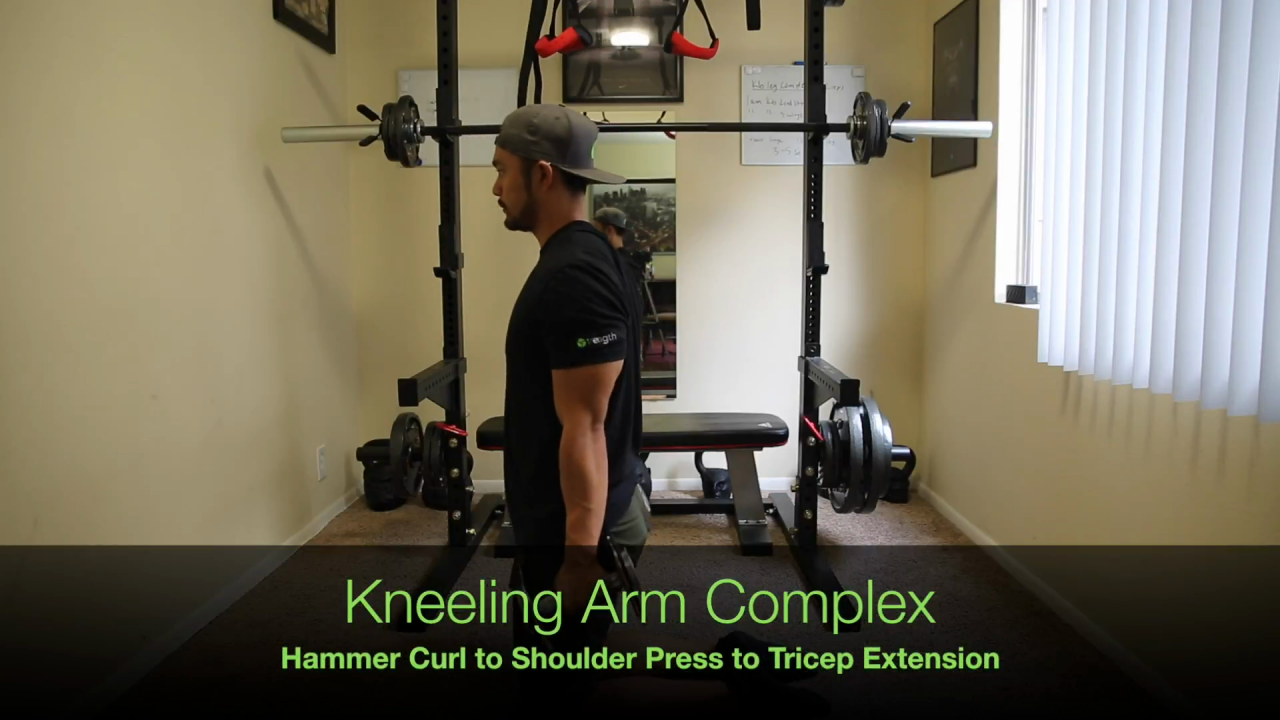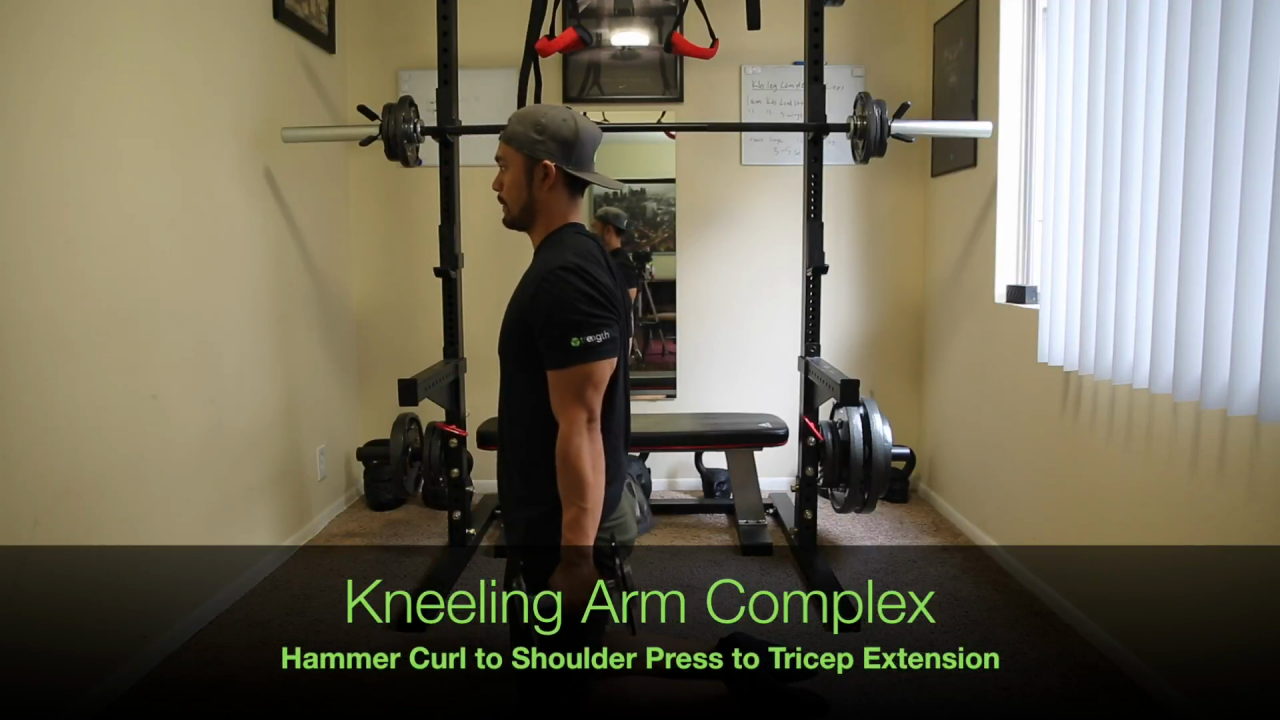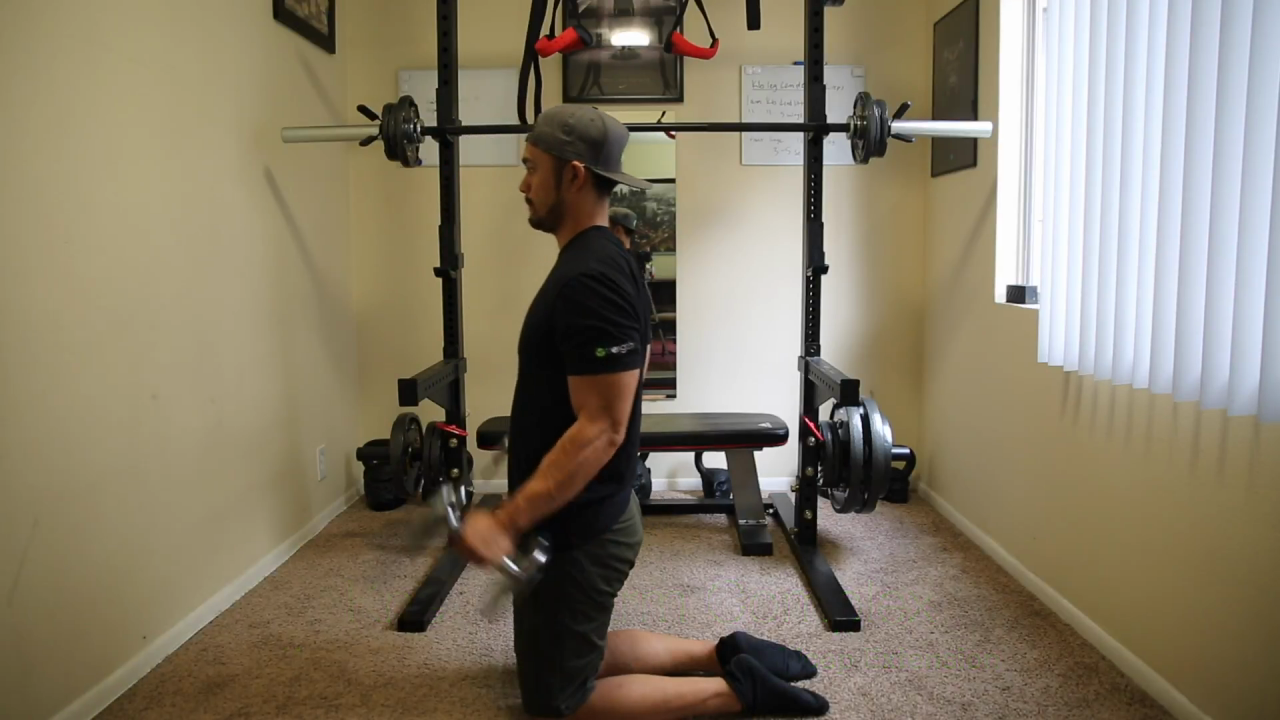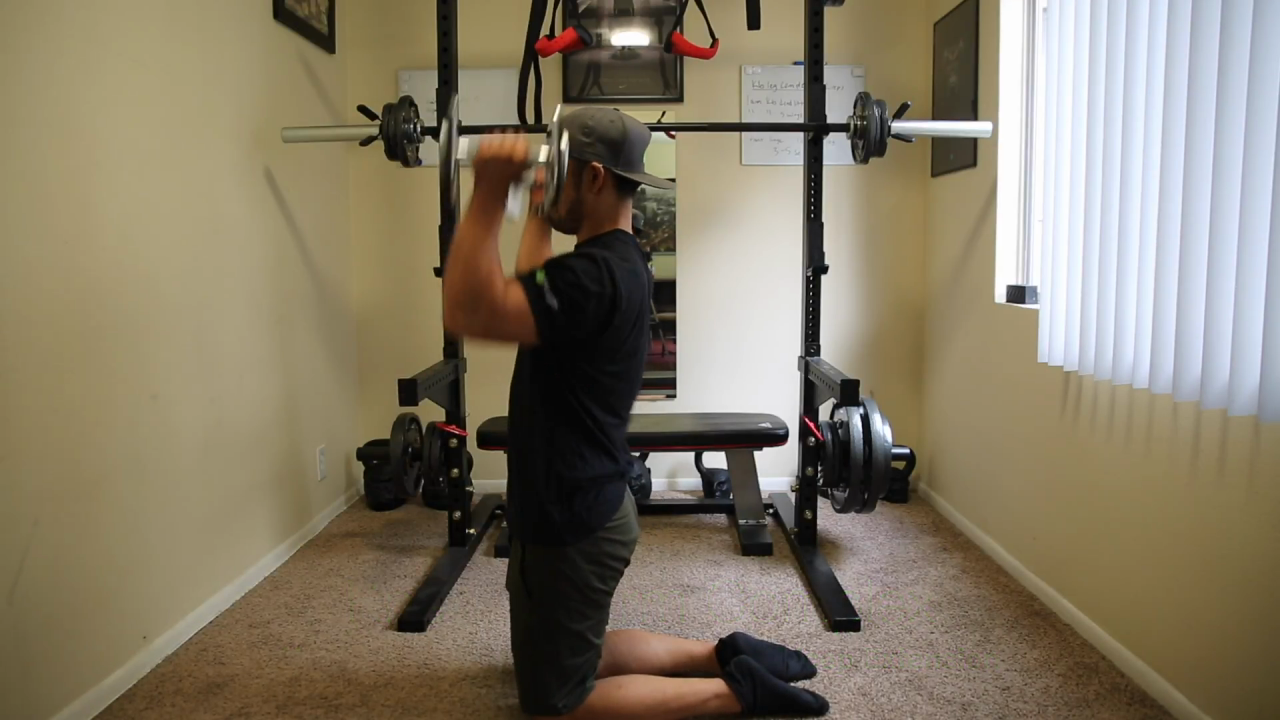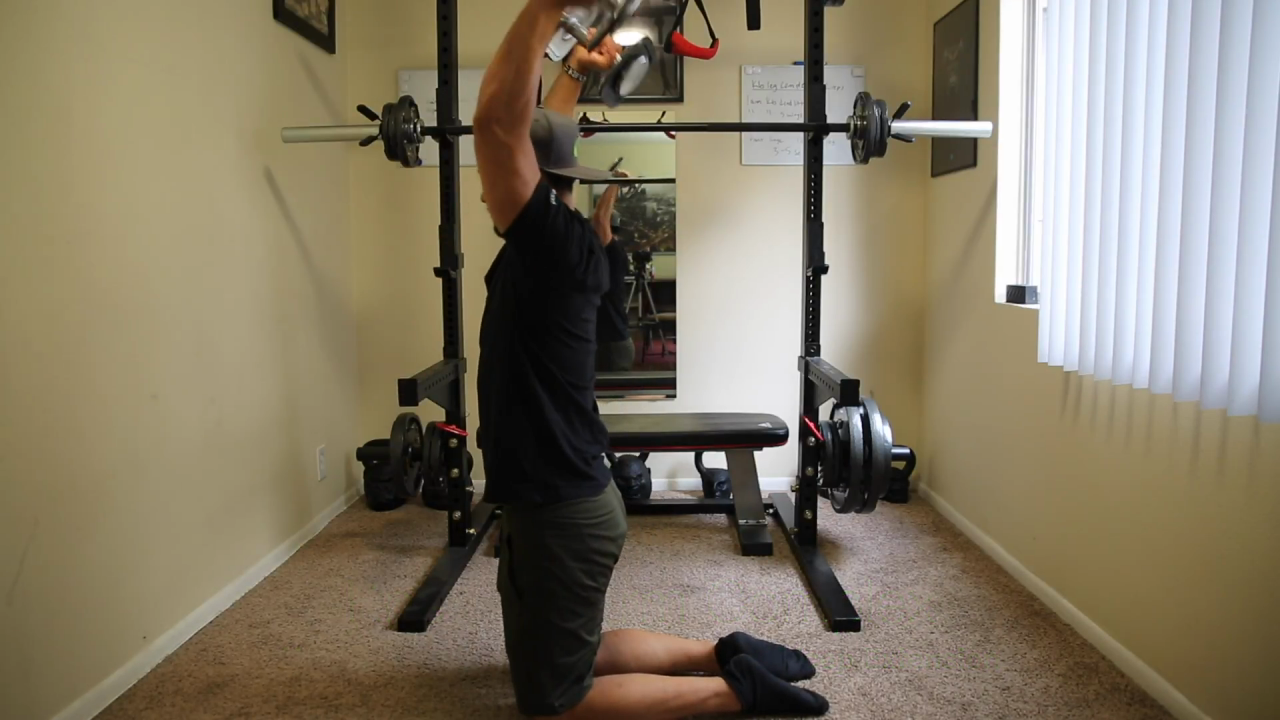
dt=1s
person 1, frame 1
left shoulder: (572, 278)
right shoulder: (577, 261)
left elbow: (585, 428)
left wrist: (580, 557)
left hip: (582, 527)
right hip: (565, 520)
right knee: (579, 655)
right ankle: (729, 658)
person 1, frame 2
left shoulder: (564, 279)
right shoulder: (571, 263)
left elbow: (580, 425)
left wrist: (577, 555)
left hip: (566, 528)
right hip: (557, 519)
right knee: (583, 652)
right ankle: (729, 658)
person 1, frame 3
left shoulder: (590, 281)
right shoulder: (595, 263)
left elbow: (602, 429)
left wrist: (507, 524)
left hip: (577, 527)
right hip: (584, 516)
right knee: (577, 652)
right ankle: (724, 653)
person 1, frame 4
left shoulder: (594, 280)
right shoulder: (609, 261)
left elbow: (467, 310)
right elbow: (531, 281)
left wrist: (488, 194)
right wrist: (535, 200)
left hip: (570, 522)
right hip: (583, 509)
right knee: (573, 655)
right ankle: (726, 655)
person 1, frame 5
left shoulder: (552, 242)
right shoulder: (562, 242)
left elbow: (496, 121)
right elbow: (527, 135)
right wrist: (573, 72)
left hip: (559, 512)
right hip: (571, 497)
right knee: (570, 654)
right ankle: (725, 653)
